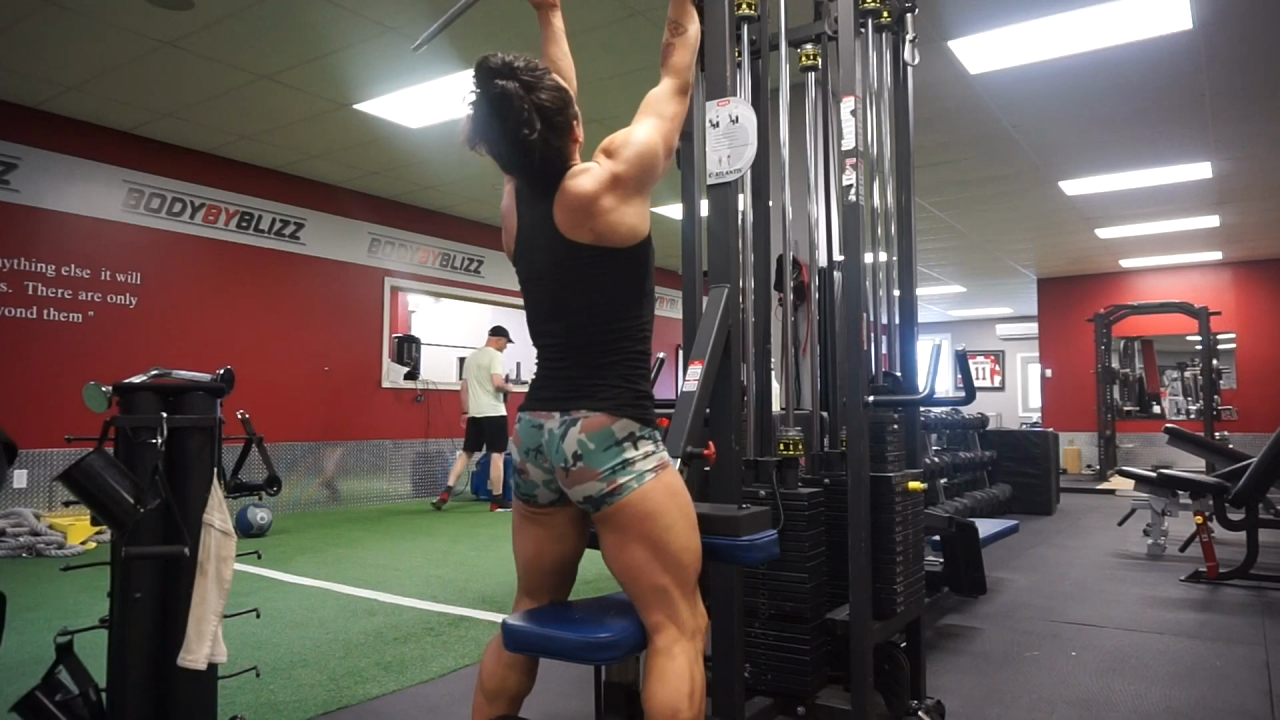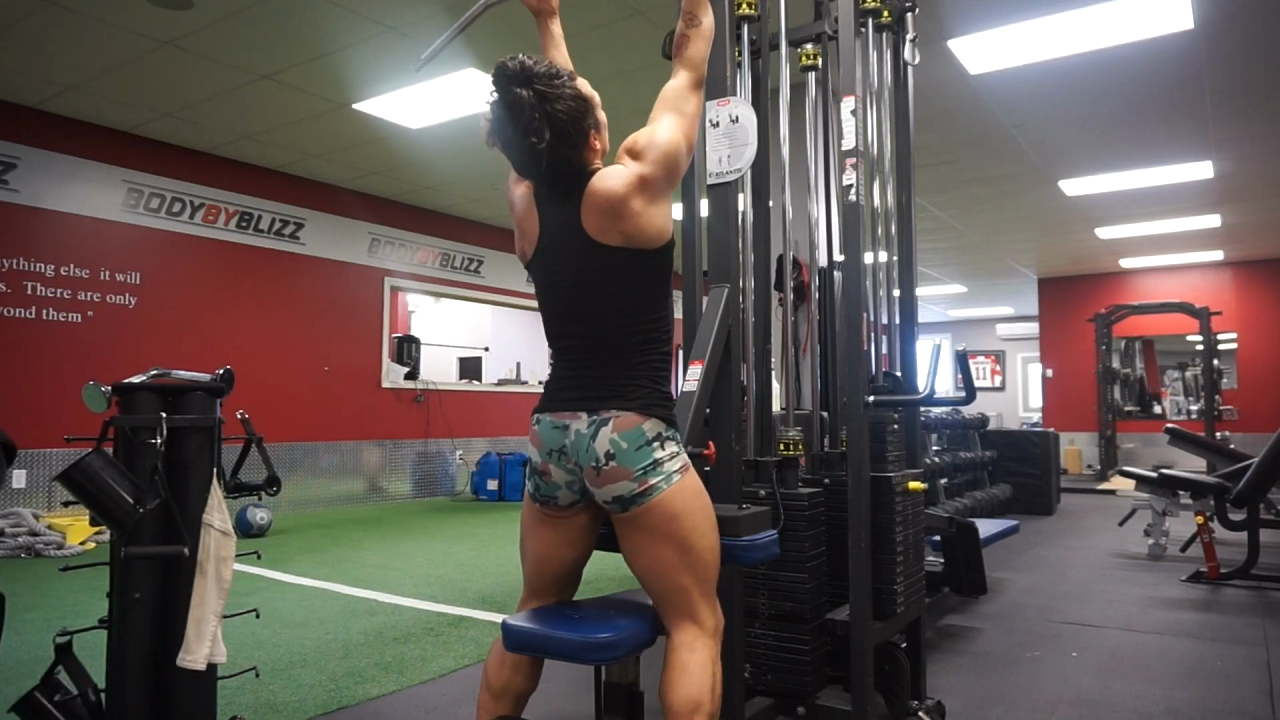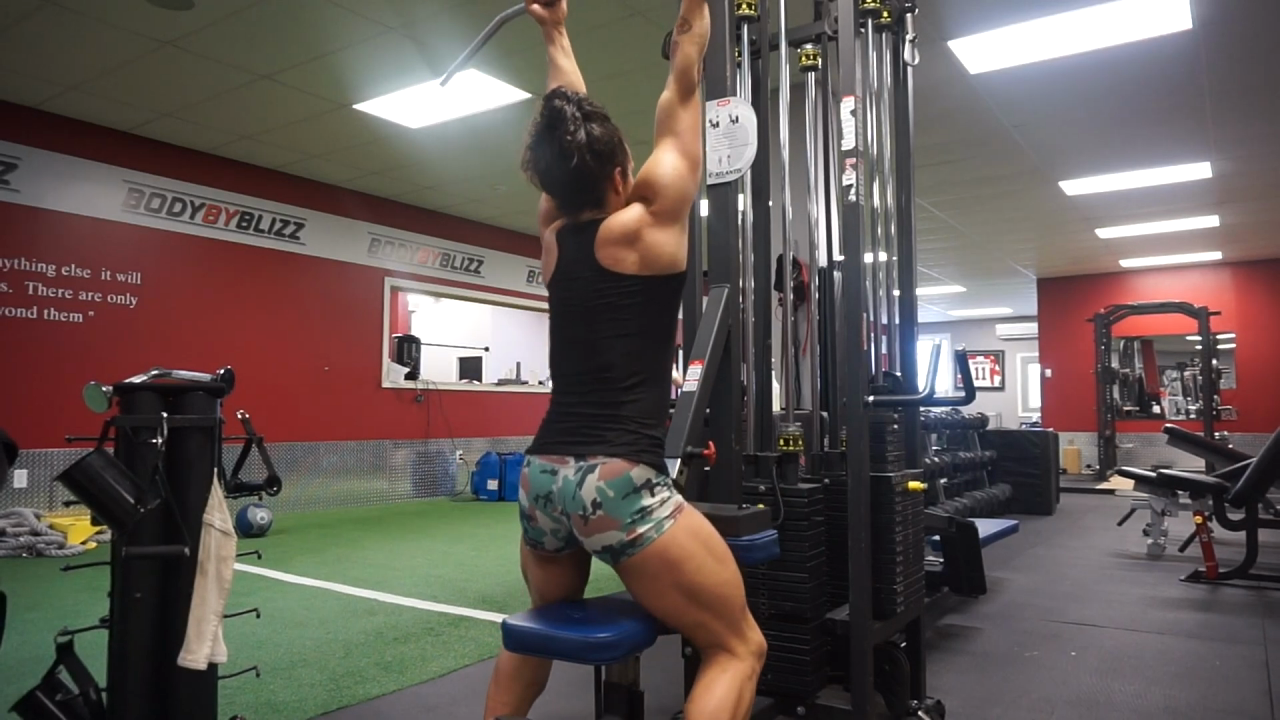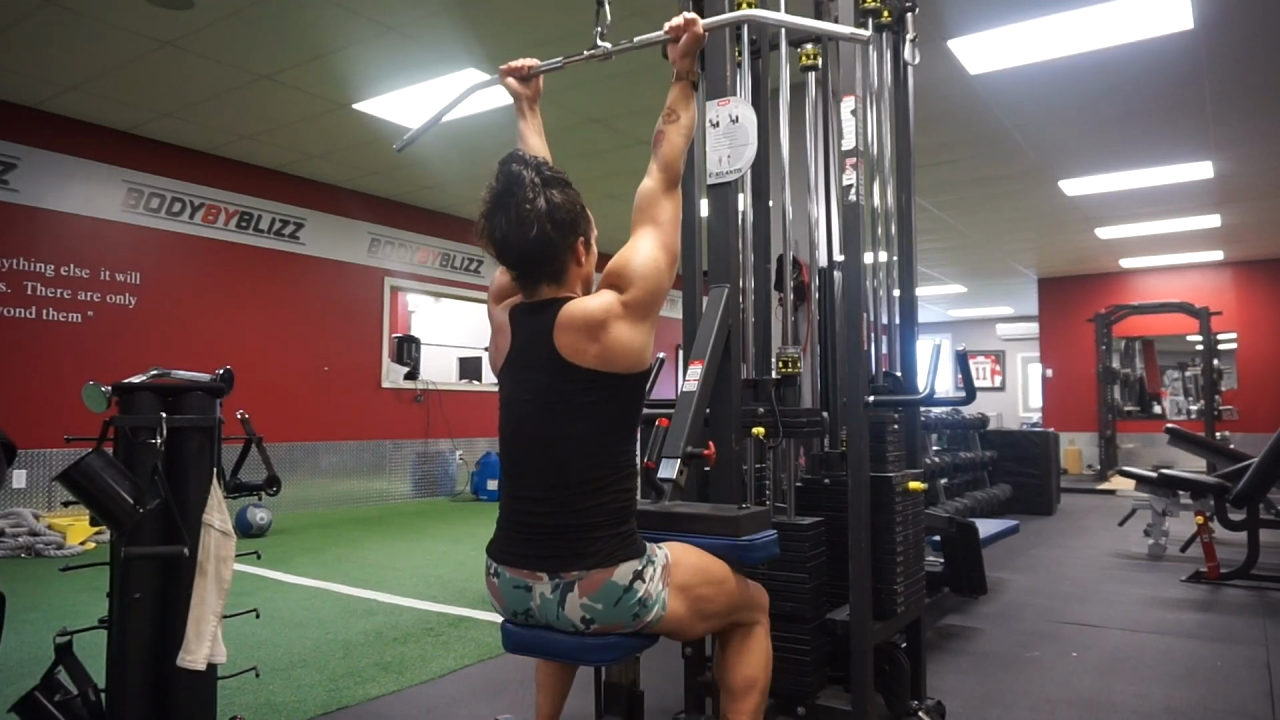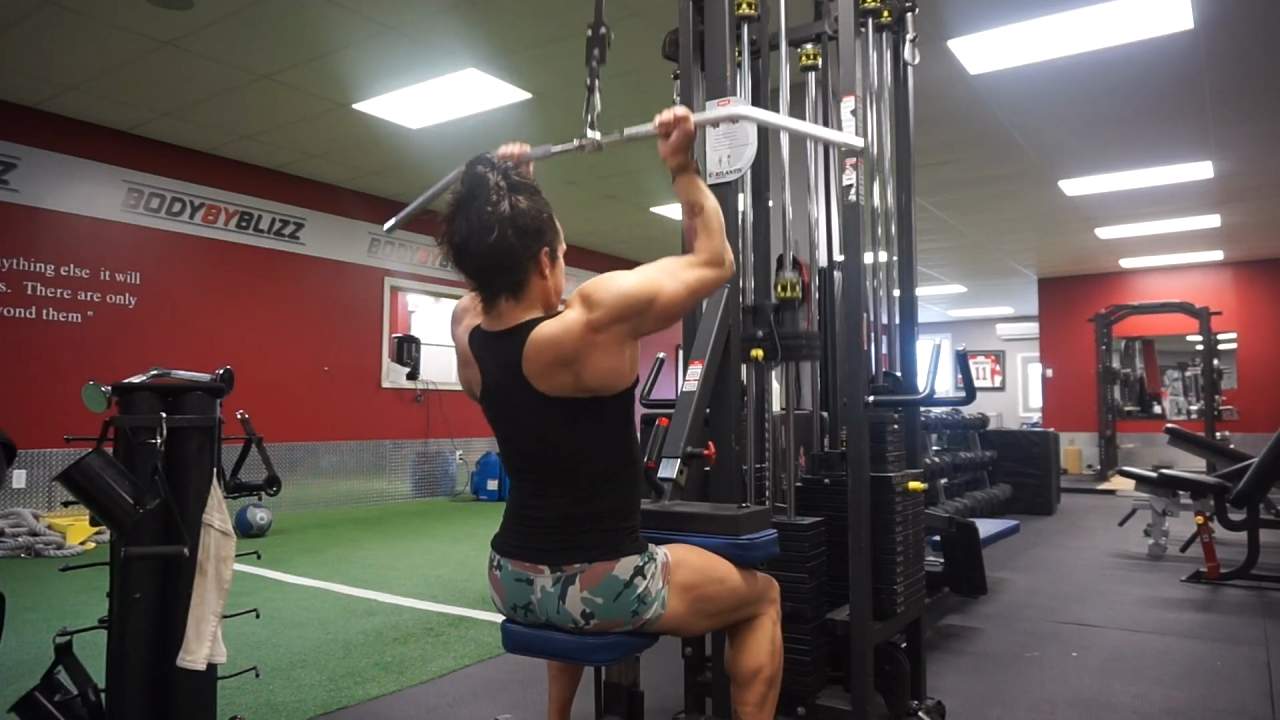
dt=1s
person 1, frame 1
left shoulder: (515, 200)
right shoulder: (608, 183)
left elbow: (546, 100)
right elbow: (676, 80)
left hip: (538, 431)
right hip: (610, 435)
left knee: (530, 616)
right knee: (678, 628)
person 1, frame 2
left shoulder: (526, 202)
right shoulder: (630, 187)
left elbow: (554, 107)
right elbow: (689, 72)
left hip: (554, 434)
right hip: (632, 435)
left knee: (534, 615)
right knee: (695, 627)
person 1, frame 3
left shoulder: (554, 235)
right shoulder: (646, 226)
left elbow: (568, 131)
right elbow: (682, 92)
left hip: (543, 474)
right hip: (618, 480)
right knee: (738, 649)
person 1, frame 4
left shoulder: (504, 313)
right shoulder: (615, 314)
left elbow: (531, 204)
right elbow: (663, 181)
left wrist: (527, 107)
right wrist: (684, 76)
left hip: (510, 584)
right hip: (597, 589)
right knee: (750, 604)
person 1, frame 5
left shoulder: (467, 328)
right shoulder: (593, 323)
left elbow: (503, 264)
right elbow: (713, 260)
left wrist: (513, 190)
right wrist: (682, 166)
left hip: (512, 581)
right hip: (603, 584)
right knee: (762, 596)
